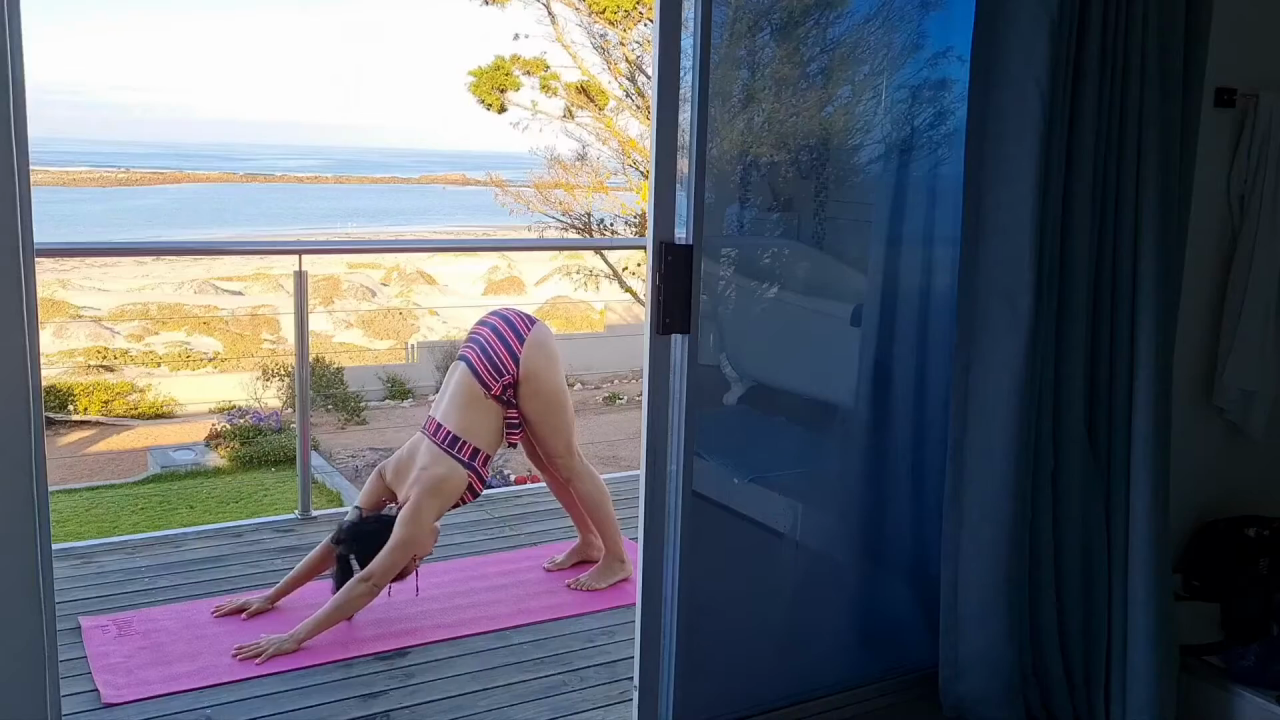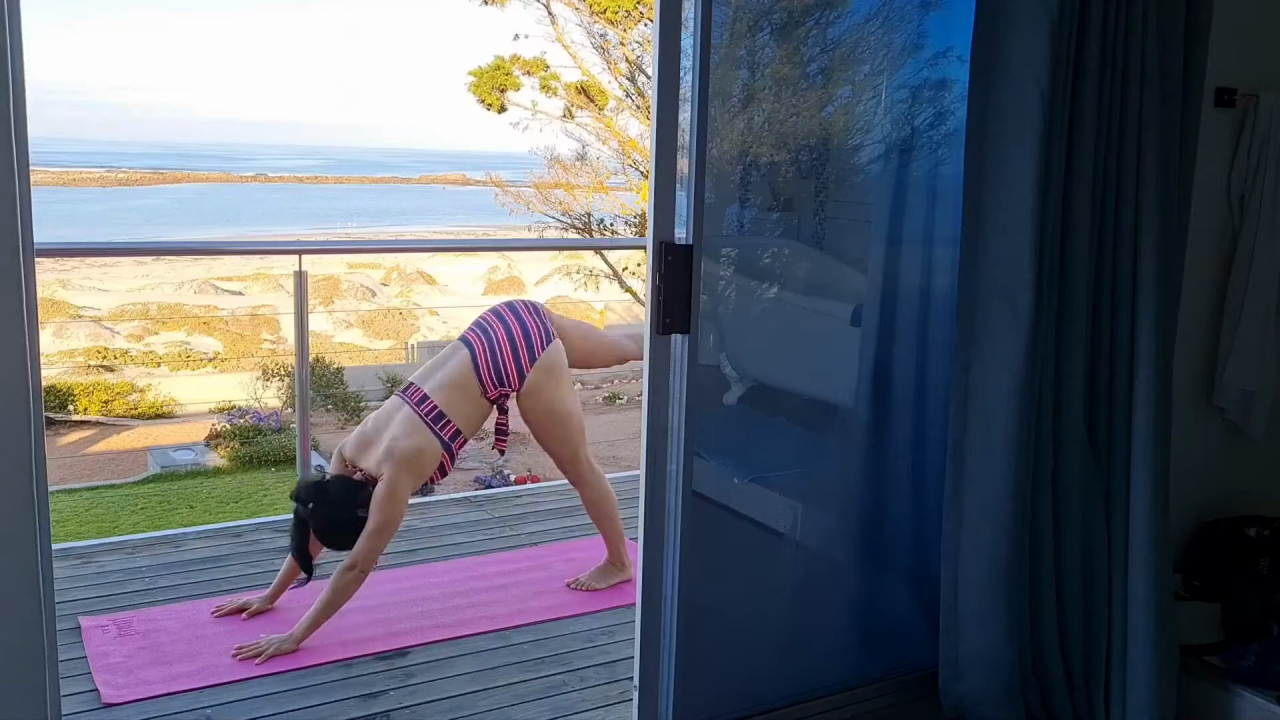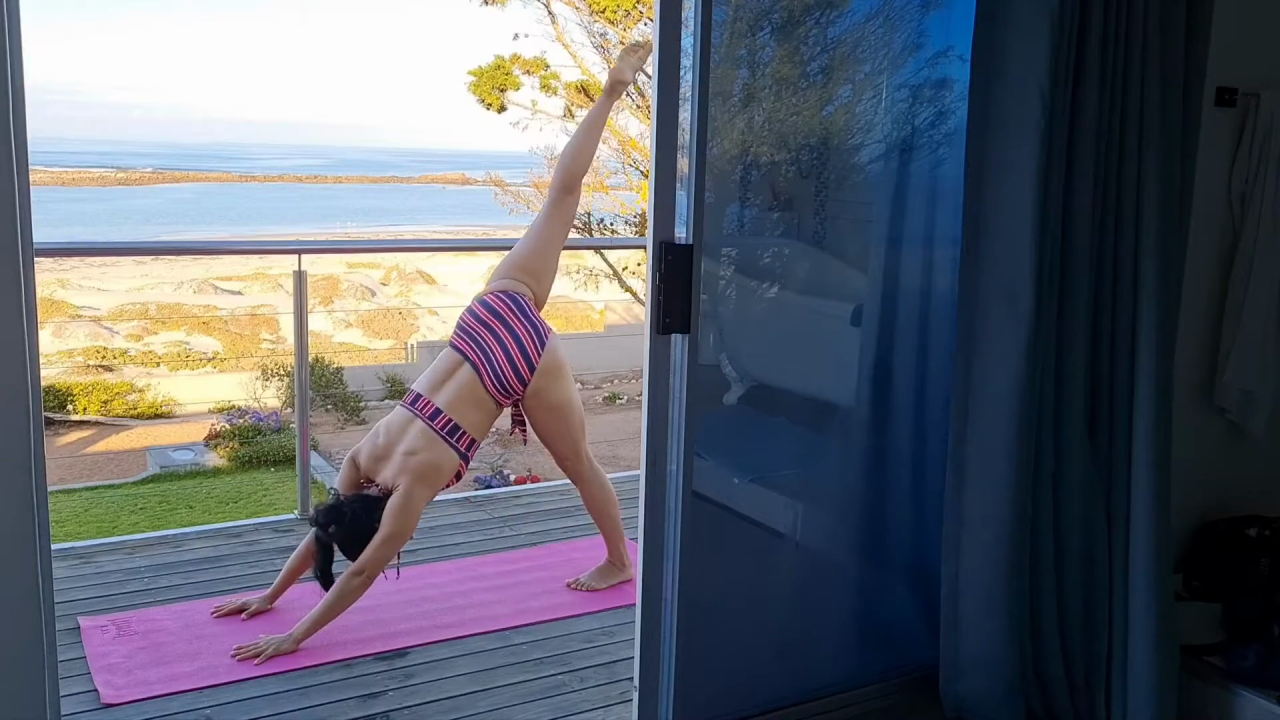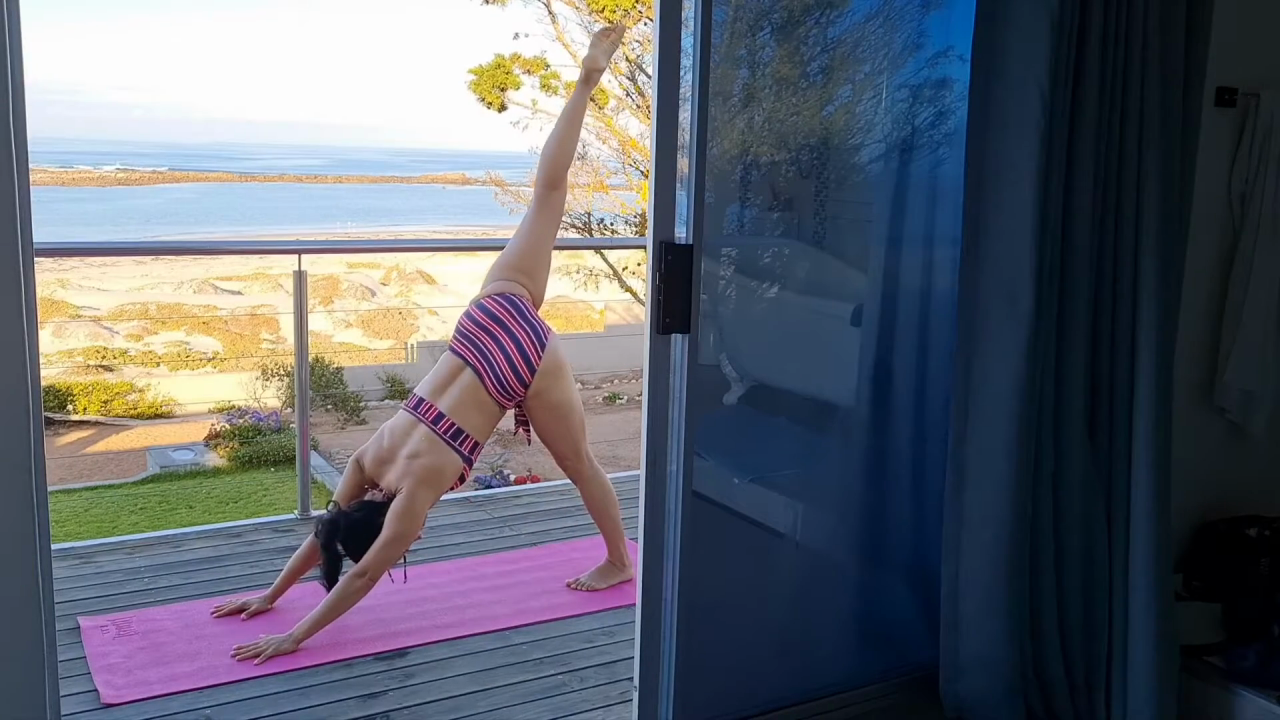
dt=0.5s
person 1, frame 1
left shoulder: (427, 494)
right shoulder: (393, 473)
left elbow: (370, 582)
right elbow: (340, 540)
left wrist: (295, 638)
right wrist: (271, 597)
left hip: (513, 345)
right hip: (497, 339)
left knee: (565, 462)
right knee: (545, 461)
left ankle: (617, 559)
right ankle: (588, 544)
person 1, frame 2
left shoulder: (395, 471)
right shoulder: (353, 450)
left elbow: (355, 568)
right elbow: (317, 528)
left wrist: (293, 638)
right wrist: (268, 595)
left hip: (518, 351)
right hip: (507, 329)
left knee: (575, 464)
right knee: (616, 350)
left ankle: (619, 561)
person 1, frame 3
left shoulder: (409, 486)
right shoulder: (366, 457)
left elbow: (360, 574)
right elbow: (322, 529)
left wrist: (293, 637)
right wrist: (269, 596)
left hip: (519, 351)
right hip: (497, 316)
left knee: (577, 464)
right knee: (561, 194)
left ankle: (620, 562)
right ankle: (610, 93)
person 1, frame 4
left shoulder: (413, 487)
right shoulder: (374, 457)
left elbow: (362, 575)
right elbow: (326, 531)
left wrist: (292, 638)
right wrist: (267, 596)
left hip: (519, 353)
right hip: (498, 319)
left knee: (578, 464)
right knee: (547, 191)
left ankle: (619, 563)
right ankle: (587, 81)
